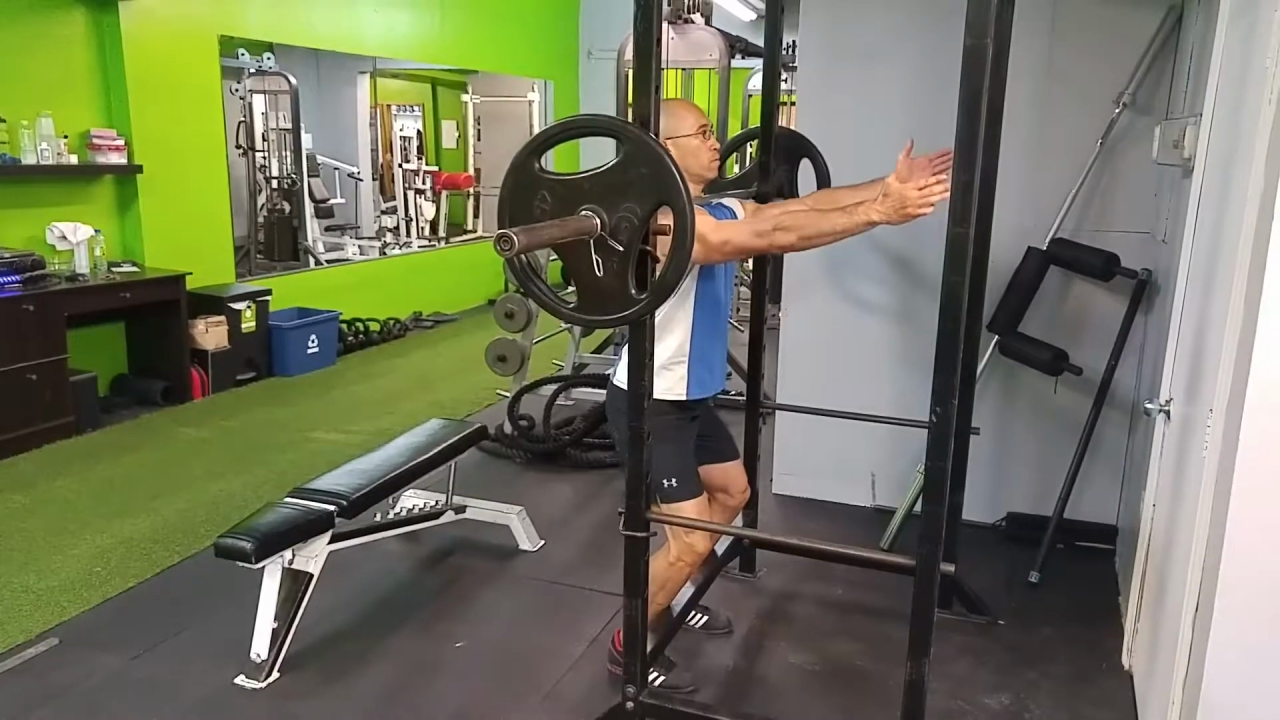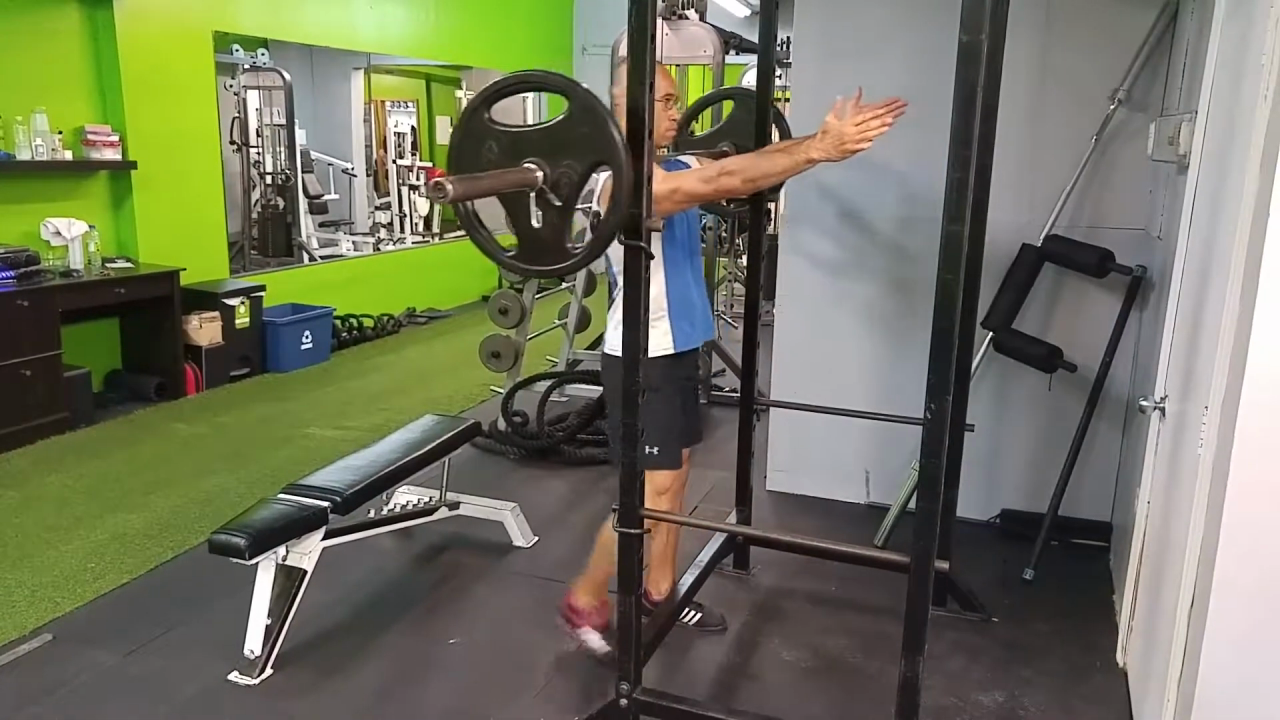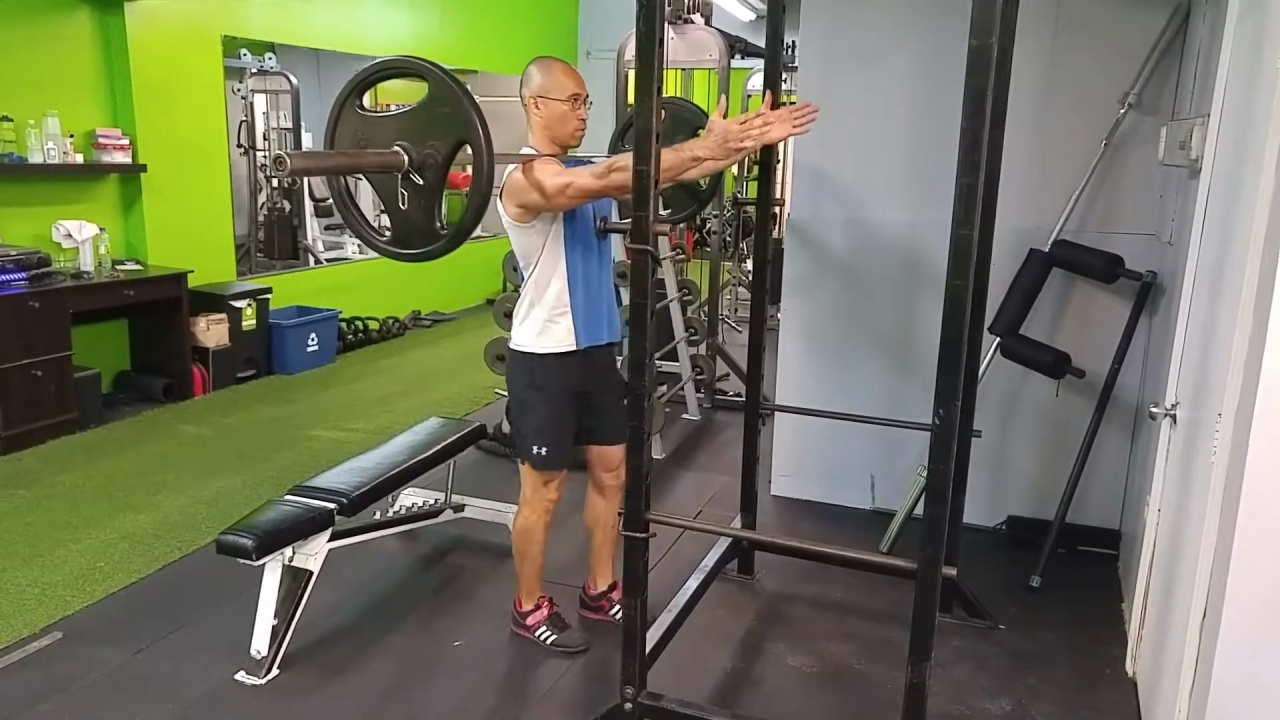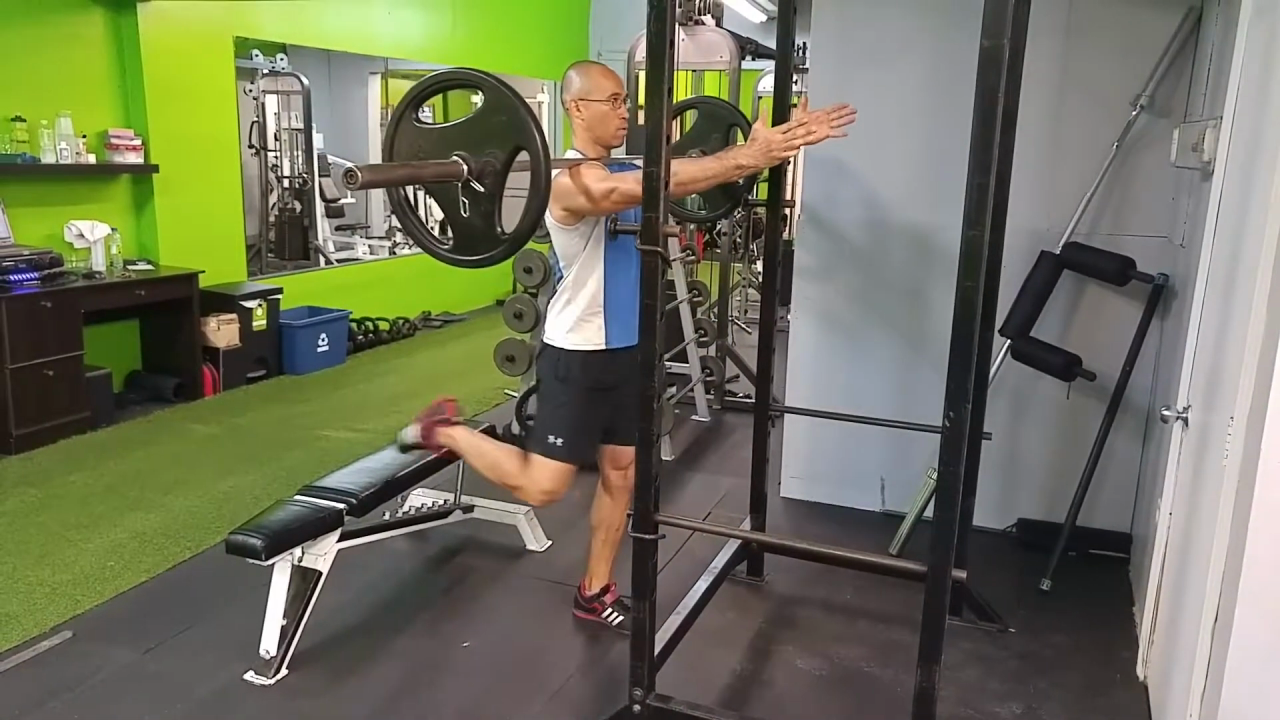
dt=1s
person 1, frame 1
left shoulder: (722, 211)
right shoulder: (669, 221)
left elbow: (800, 207)
right elbow: (774, 236)
left wrist: (887, 187)
right wrist: (878, 214)
left hip: (691, 393)
right hip: (649, 401)
left knee: (732, 493)
right knee: (691, 539)
left ankle: (667, 600)
right ankle: (628, 646)
person 1, frame 2
left shoulder: (676, 168)
left elbow: (741, 167)
right elbow: (721, 184)
left wrist: (833, 136)
right wrist: (818, 151)
left hip: (679, 351)
right hip: (640, 361)
left knee: (673, 483)
right knee: (654, 497)
left ankle: (657, 596)
right ankle: (585, 602)
person 1, frame 3
left shoulder: (584, 172)
right shoulder: (526, 180)
left elbow: (652, 175)
right elbow: (609, 178)
left wrist: (748, 141)
right wrist: (702, 147)
left hip: (595, 349)
right hip: (545, 357)
left knee: (612, 473)
right knee: (543, 491)
left ankle: (601, 590)
right ankle: (530, 607)
person 1, frame 4
left shoulder: (624, 172)
right shoulder: (572, 181)
left elbow: (678, 178)
left wrist: (779, 141)
right wrist: (746, 158)
left hip: (623, 348)
right hip: (576, 353)
left knee: (621, 475)
right knee: (541, 487)
left ankle: (596, 593)
right ankle: (445, 431)
